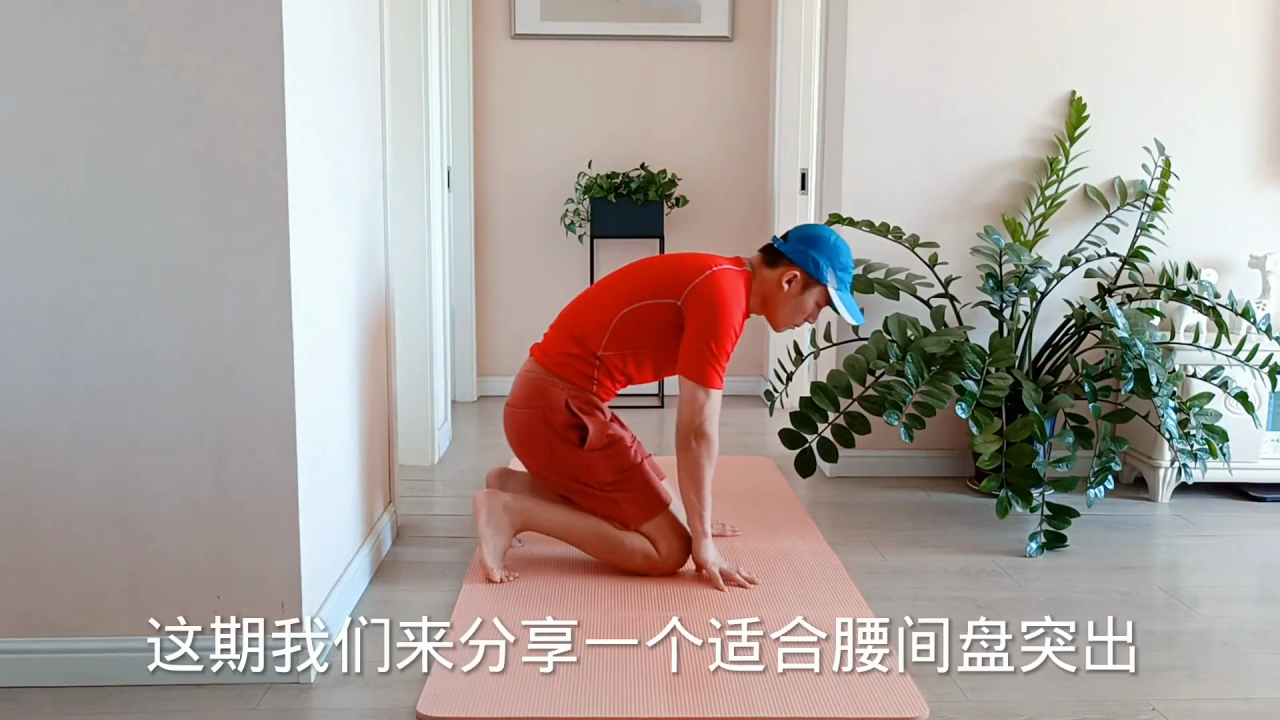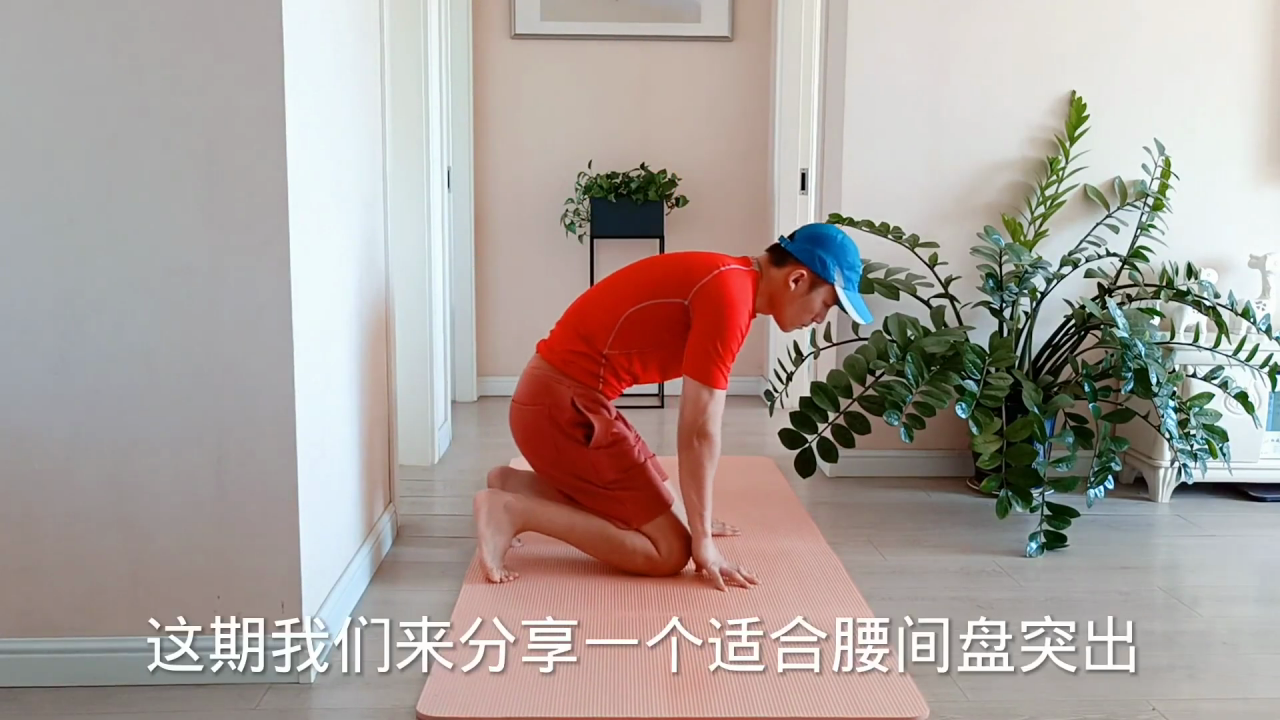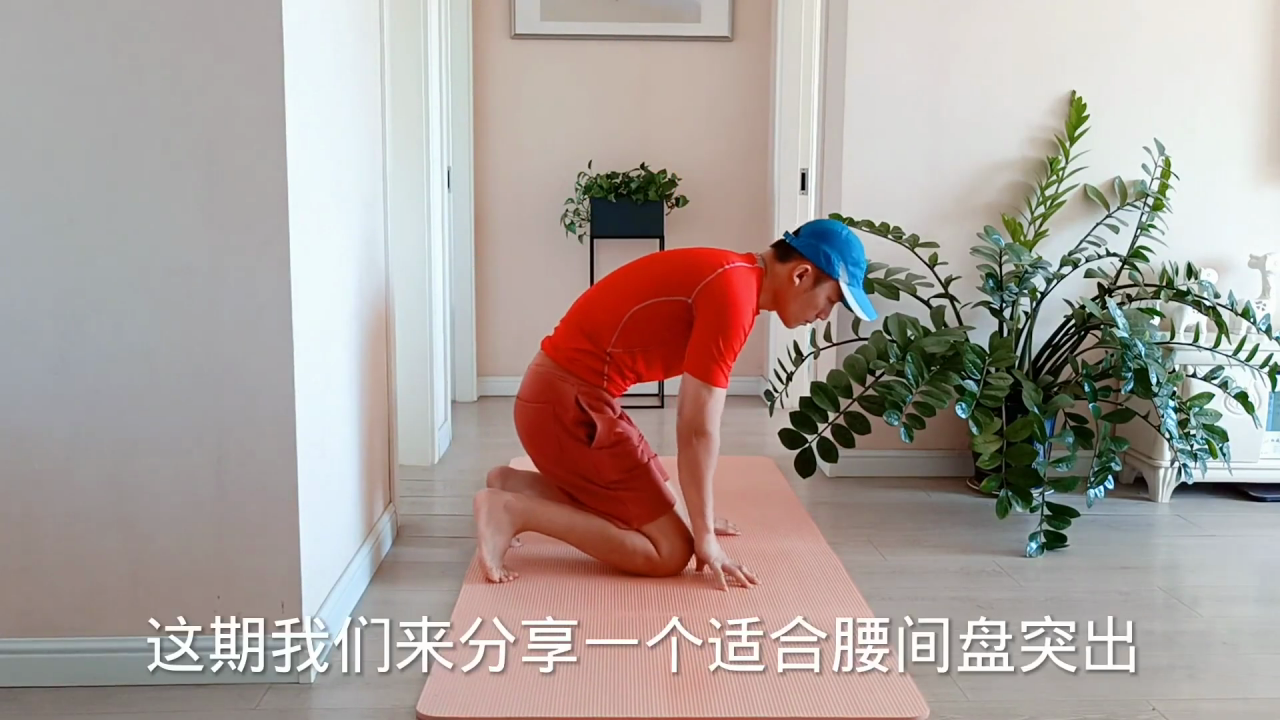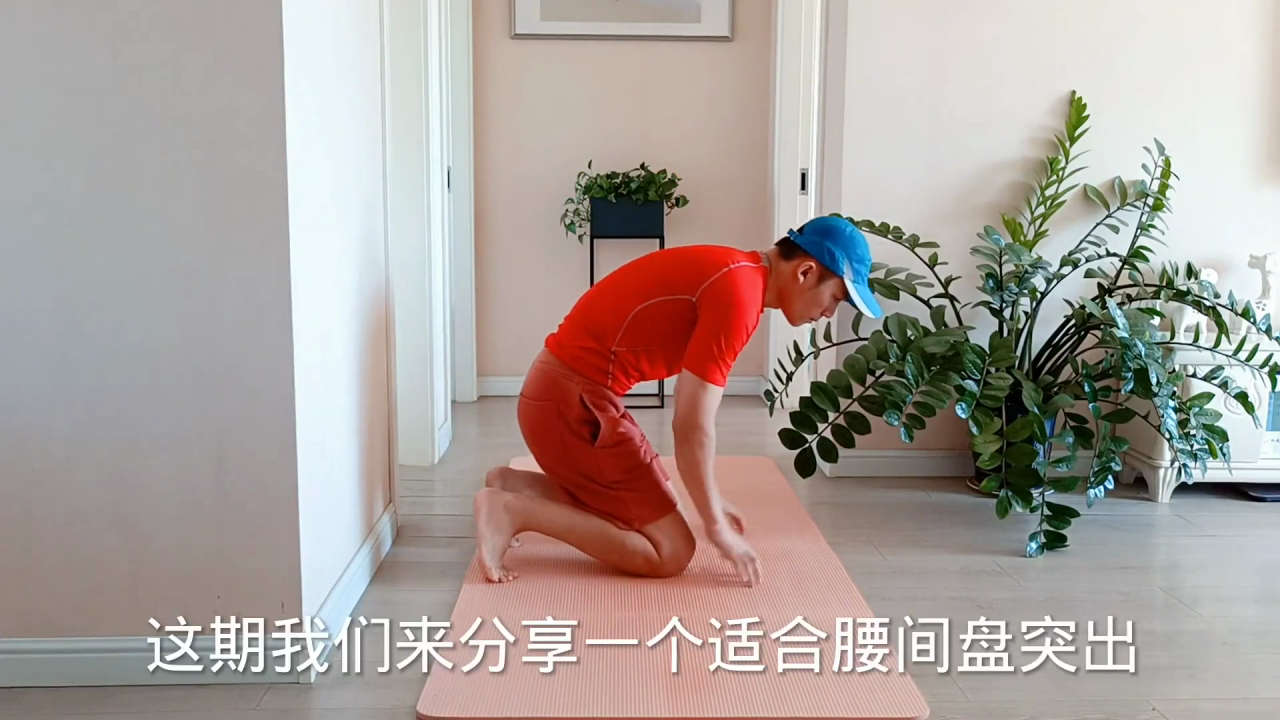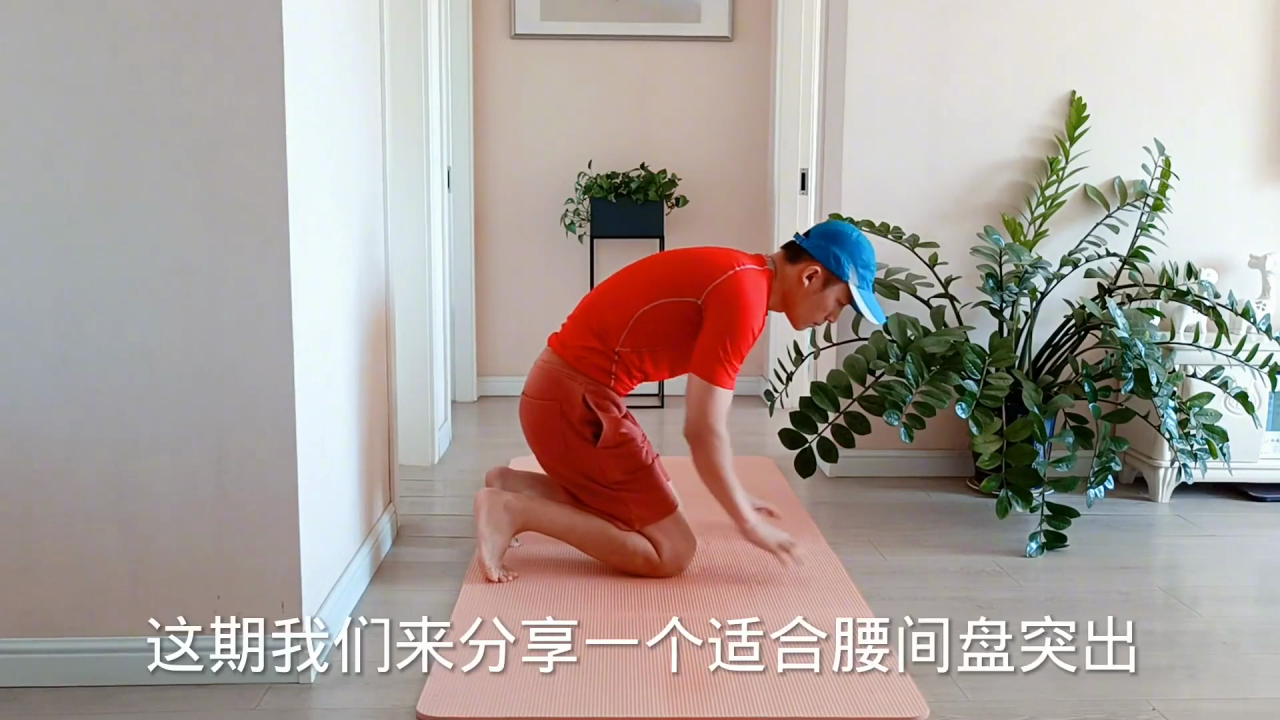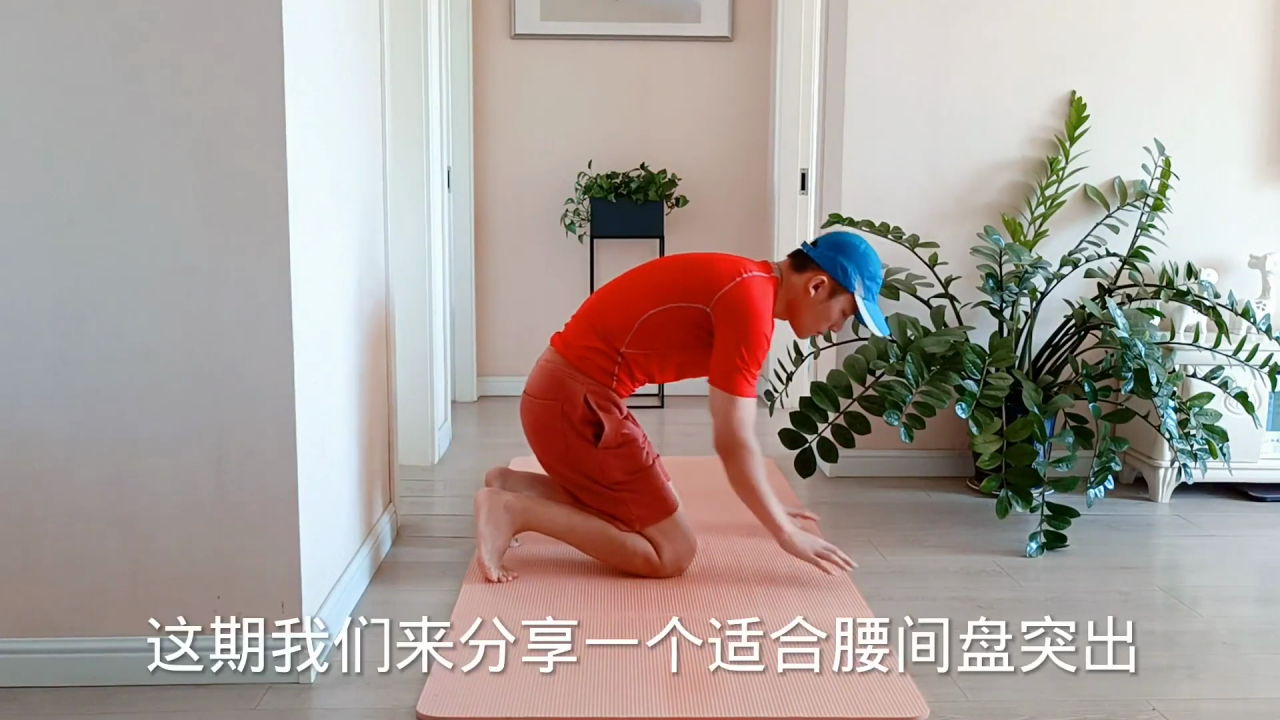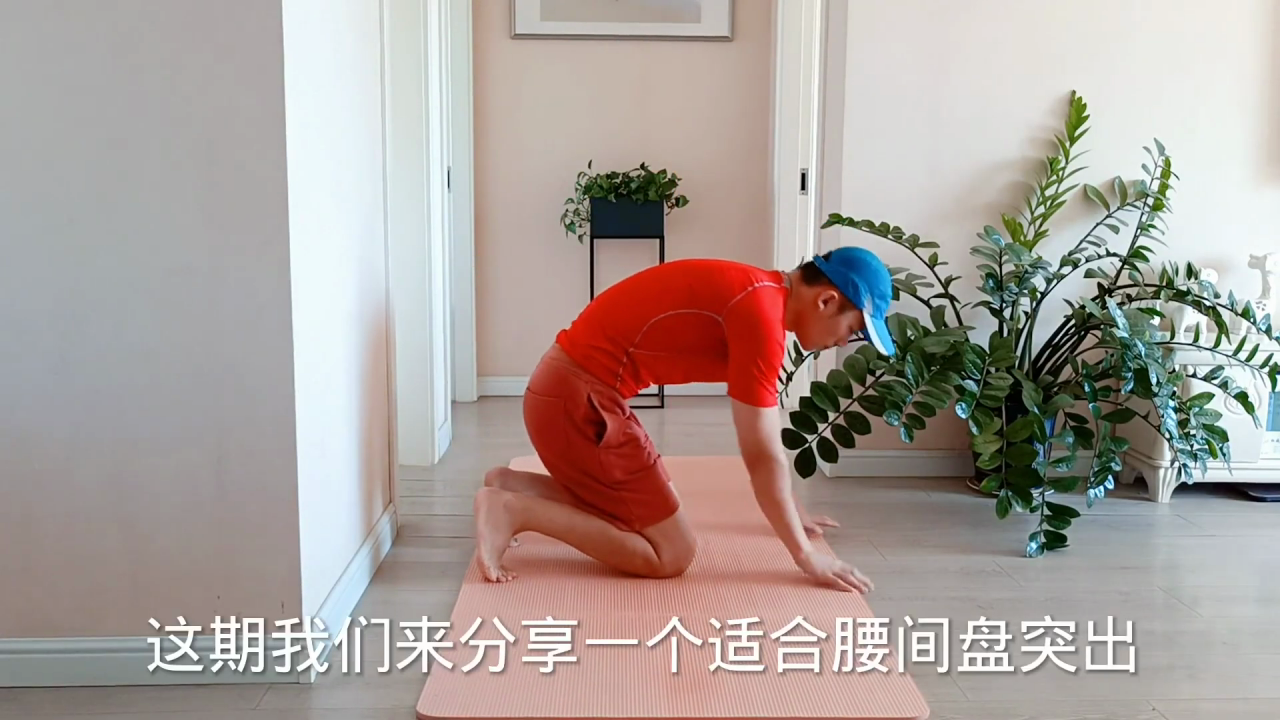
dt=0.1s
person 1, frame 1
left shoulder: (723, 282)
right shoulder: (723, 296)
left elbow: (693, 422)
right elbow: (696, 431)
left wrist: (694, 520)
right wrist: (702, 541)
left hip: (555, 396)
right hip: (558, 407)
left knee: (651, 512)
right knee: (668, 551)
left ankle: (515, 486)
right ankle: (512, 511)
person 1, frame 2
left shoulder: (728, 280)
right shoulder: (730, 296)
left elbow: (695, 422)
right elbow: (699, 431)
left wrist: (699, 521)
right wrist: (703, 540)
left hip: (561, 393)
right hip: (564, 405)
left knee: (655, 511)
right knee: (669, 552)
left ankle: (516, 485)
right ankle: (512, 510)
person 1, frame 3
left shoulder: (734, 277)
right shoulder: (733, 294)
left elbow: (697, 416)
right elbow: (698, 428)
left wrist: (702, 515)
right wrist: (705, 534)
left hip: (563, 389)
right hip: (568, 400)
left knee: (650, 509)
right knee: (671, 552)
left ankle: (517, 484)
right ankle: (513, 510)
person 1, frame 4
left shoulder: (737, 275)
right shoulder: (737, 293)
left elbow: (693, 415)
right elbow: (692, 426)
left wrist: (711, 507)
right wrist: (714, 524)
left hip: (565, 387)
right hip: (572, 399)
left knee: (649, 507)
right knee: (671, 553)
left ankle: (516, 485)
right ankle: (513, 509)
person 1, frame 5
left shoulder: (744, 279)
right shoulder: (743, 297)
left elbow: (713, 408)
right elbow: (702, 429)
left wrist: (737, 496)
right wrist: (746, 520)
left hip: (568, 388)
right hip: (574, 400)
left knee: (641, 507)
right knee: (671, 553)
left ankle: (514, 486)
right ankle: (514, 510)
person 1, frame 6
left shoulder: (748, 285)
right shoulder: (751, 304)
left elbow: (732, 424)
right elbow: (734, 442)
left wrist: (763, 503)
right wrist: (786, 534)
left hip: (568, 388)
right hip: (576, 400)
left knee: (641, 509)
right knee: (672, 554)
left ankle: (513, 486)
right ankle: (513, 510)
person 1, frame 7
left shoulder: (763, 295)
right shoulder: (761, 313)
left elbow: (759, 432)
right elbow: (761, 452)
left wrist: (782, 514)
right wrist: (803, 553)
left hip: (572, 385)
right hip: (577, 398)
left knee: (638, 508)
right knee: (671, 554)
left ankle: (512, 486)
right ankle: (512, 511)
